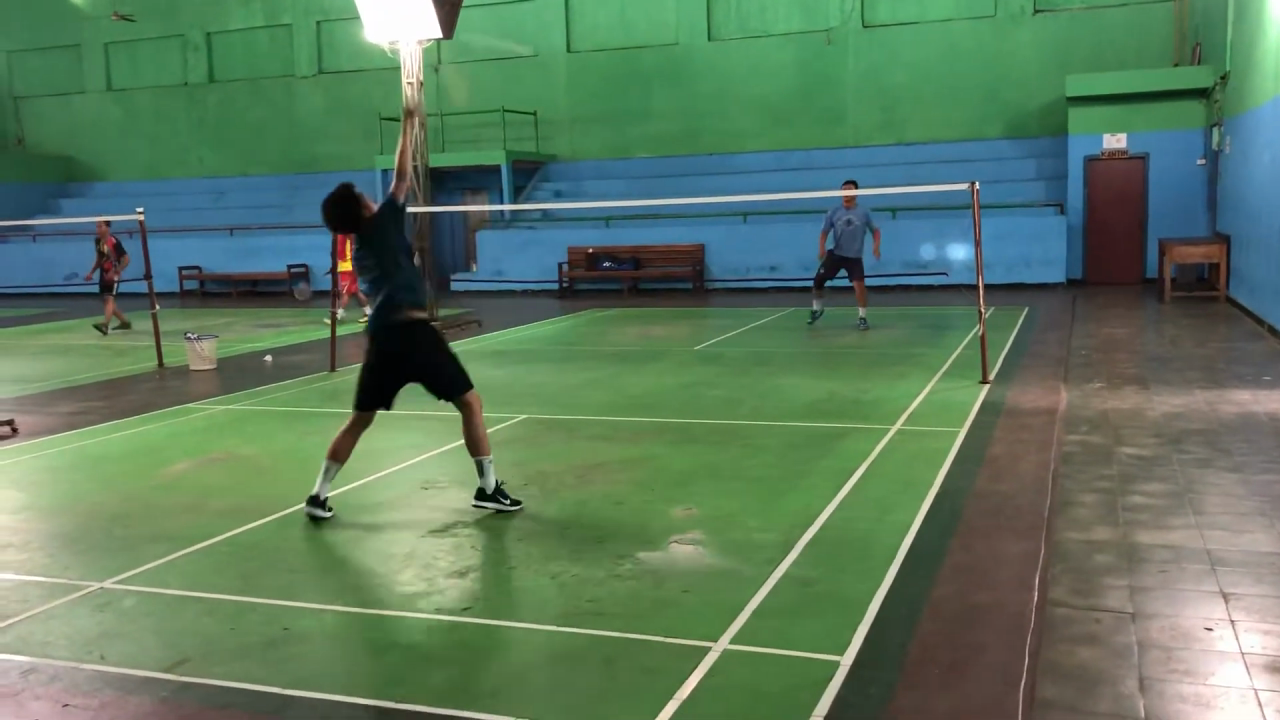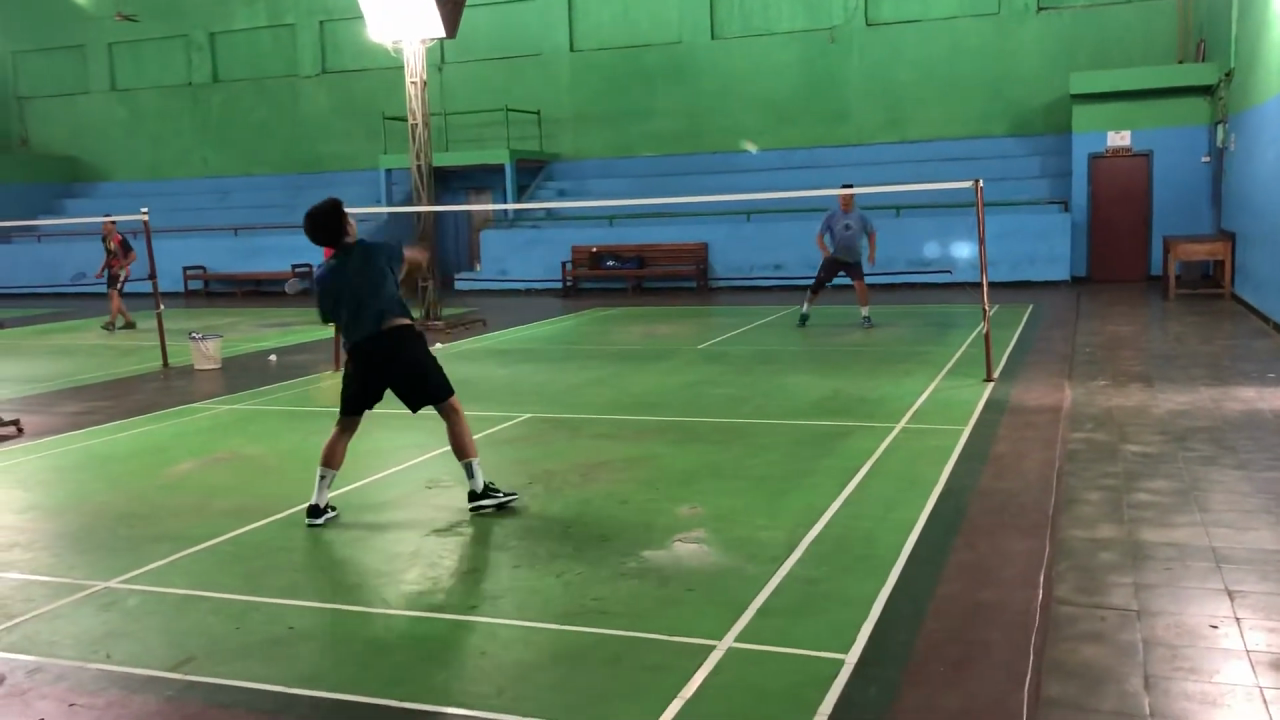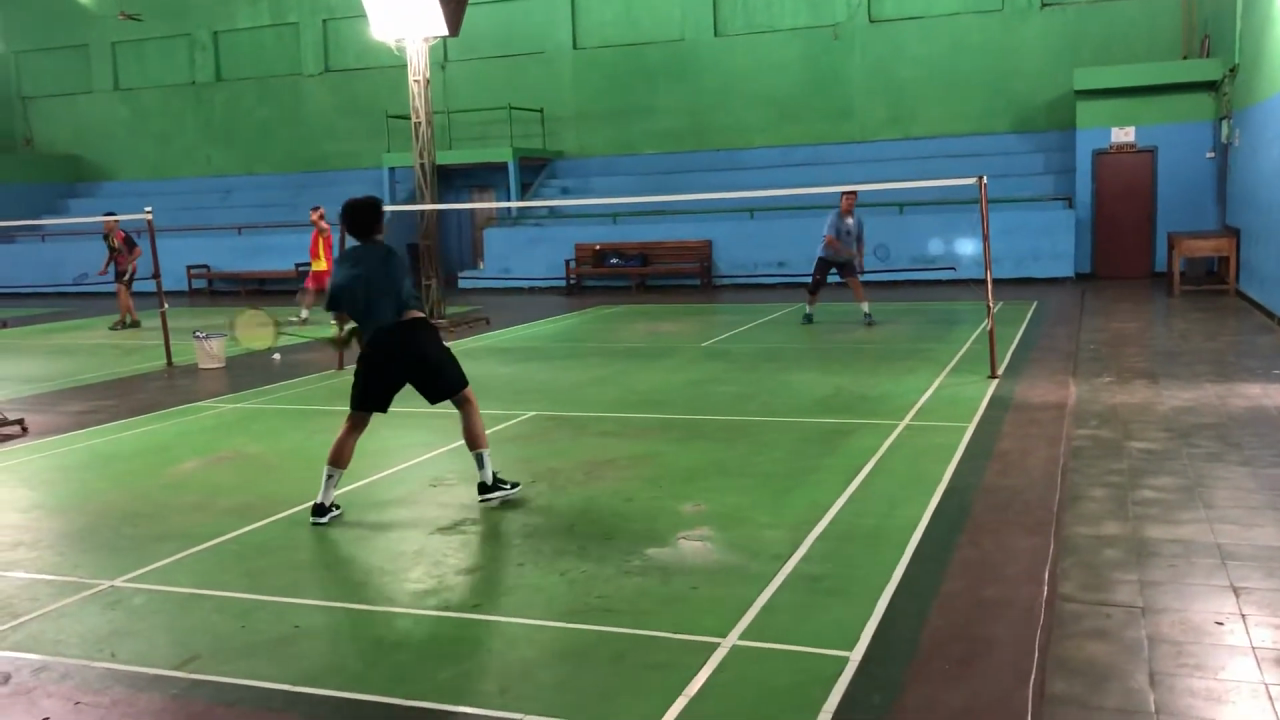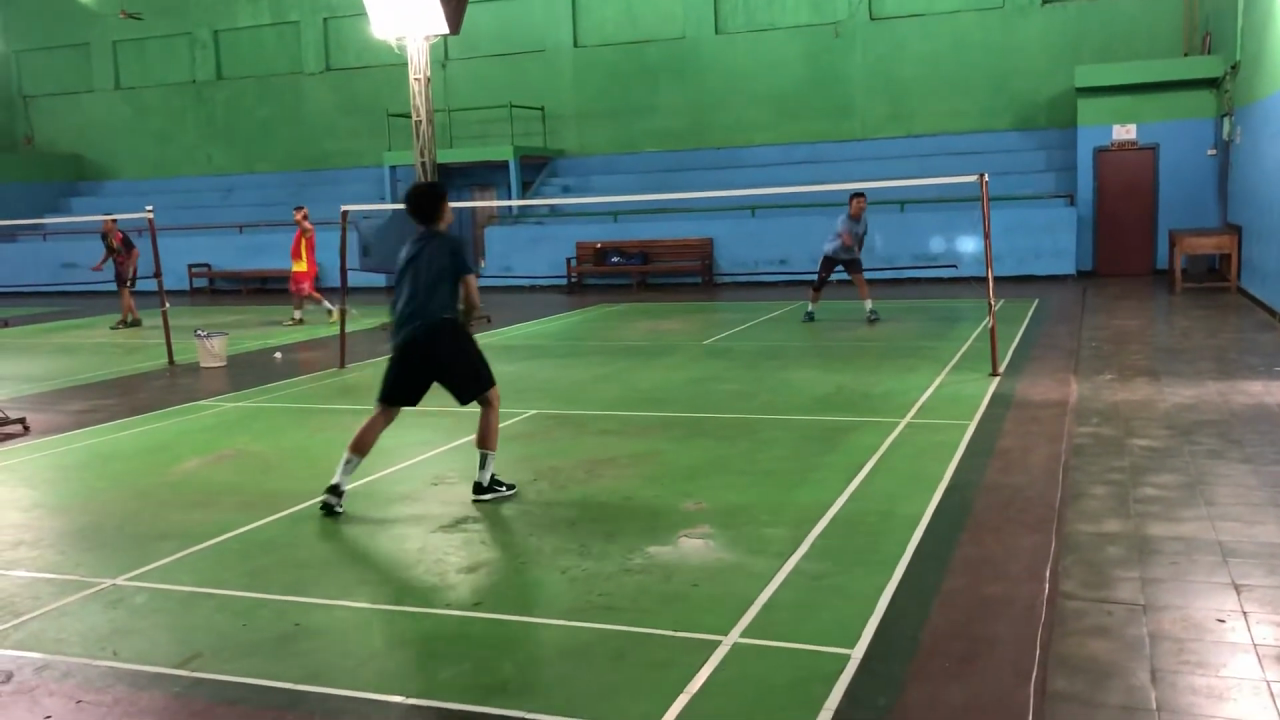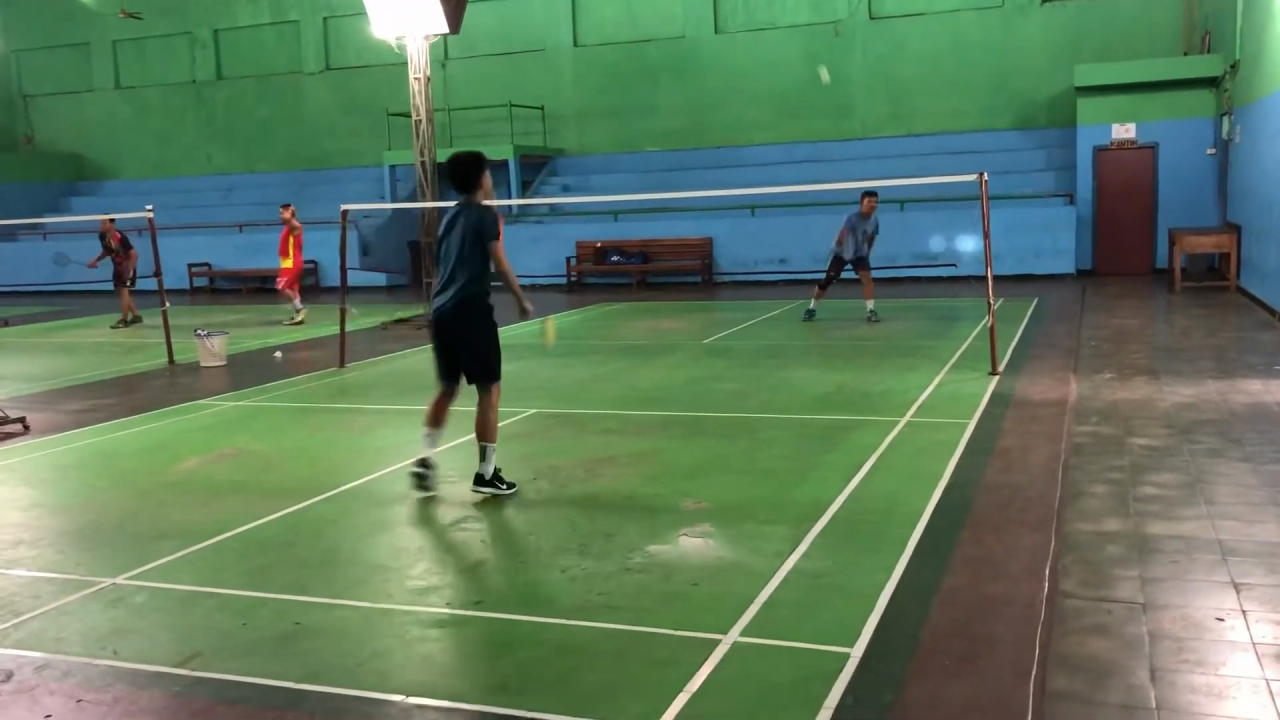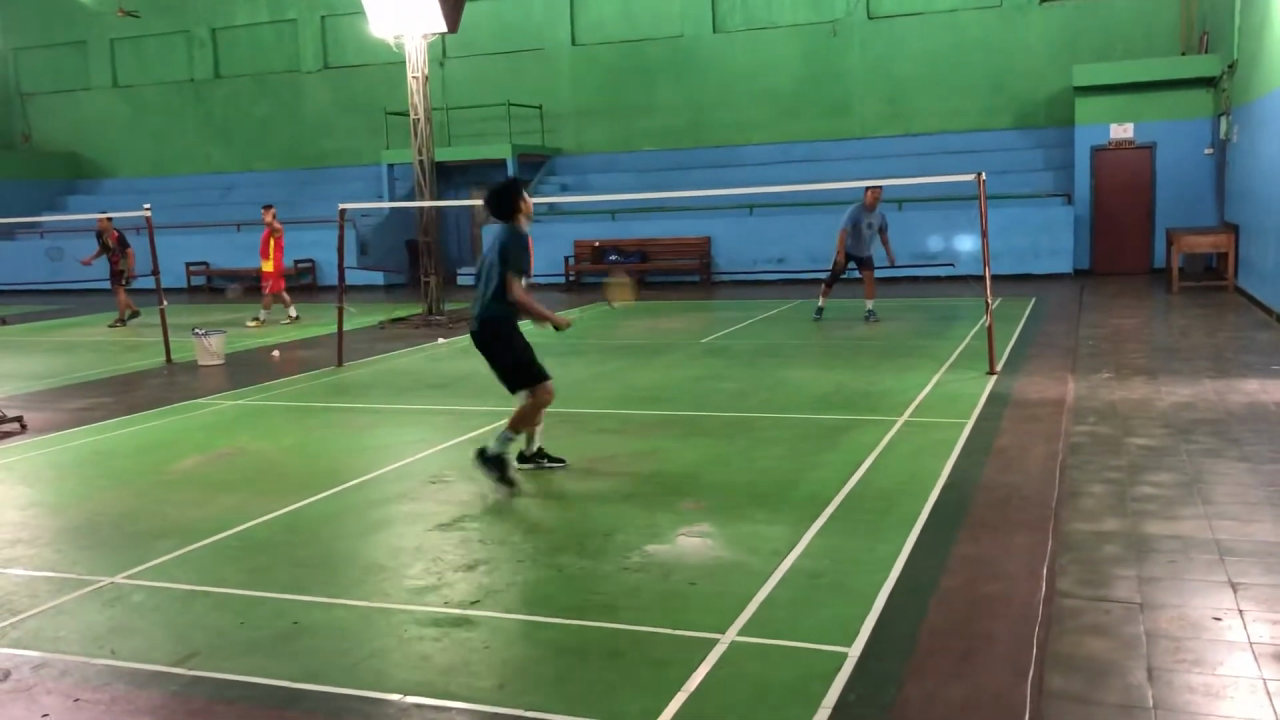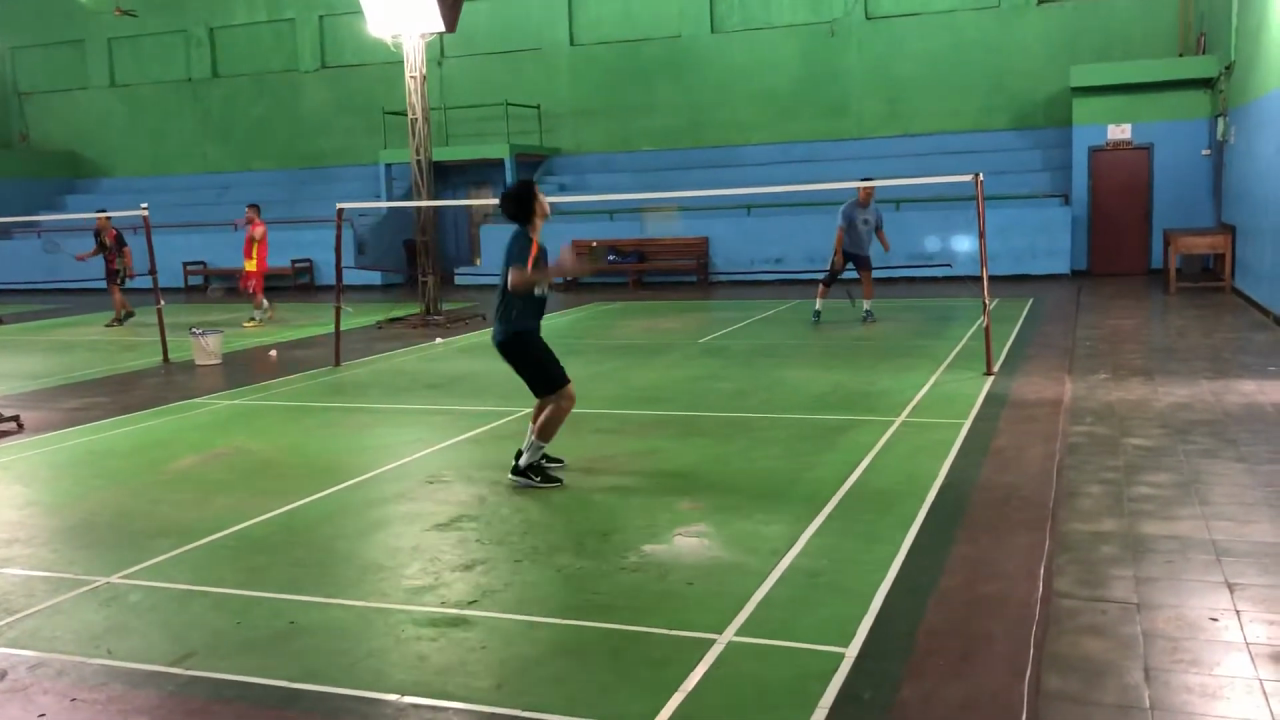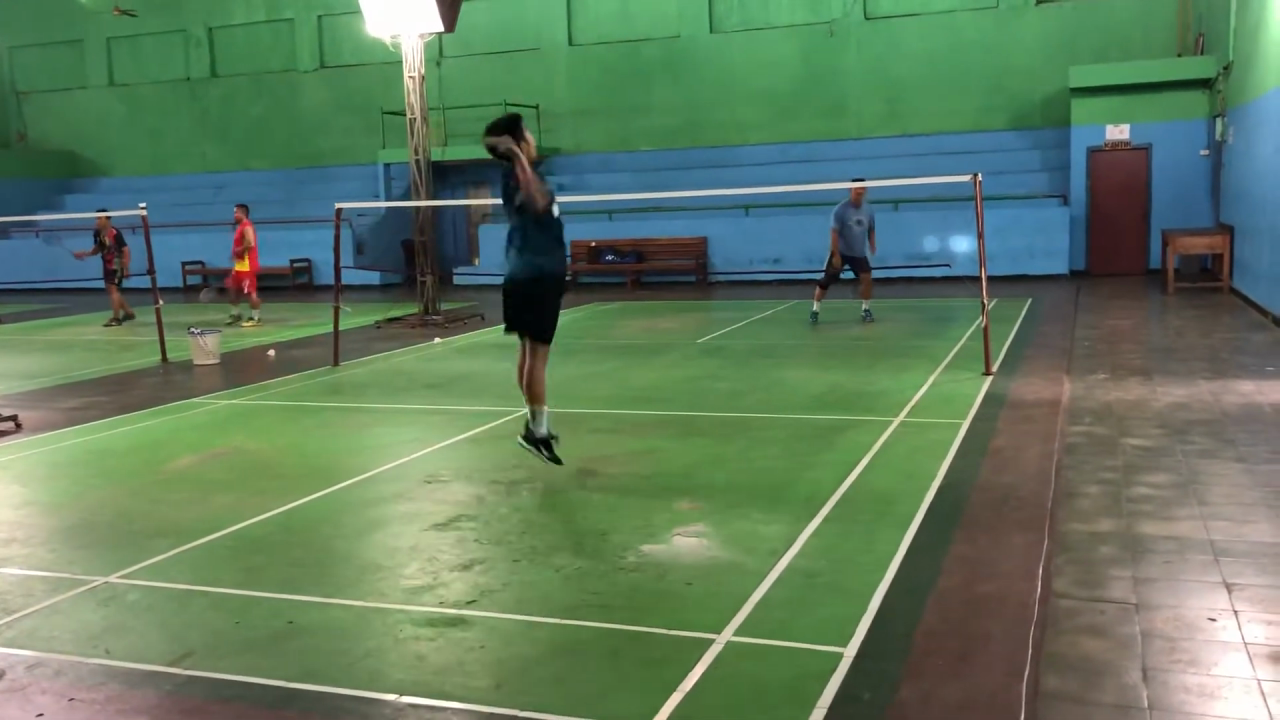
dt=0.2s
person 1, frame 1
left shoulder: (360, 250)
right shoulder: (384, 224)
right elbow: (402, 175)
right wrist: (407, 125)
left hip: (382, 337)
right hip: (416, 329)
left knee: (359, 421)
right knee: (470, 405)
left ankle: (319, 495)
right ankle: (488, 488)
person 1, frame 2
left shoulder: (323, 277)
right shoulder: (372, 250)
right elbow: (416, 257)
right wrist: (405, 265)
left hip: (362, 349)
right hip: (401, 338)
left knee: (345, 426)
right knee: (451, 409)
left ankle: (317, 504)
right ankle: (479, 488)
person 1, frame 3
left shoulder: (341, 266)
right shoulder: (391, 255)
left elbow: (342, 314)
left hip: (375, 345)
right hip: (412, 333)
left knee: (355, 423)
right knee: (467, 400)
left ankle: (323, 502)
right ankle: (487, 481)
person 1, frame 4
left shoulder: (409, 250)
right shoulder: (454, 244)
right elbow: (470, 298)
right wrist: (465, 325)
left hip: (406, 340)
right hip: (444, 333)
left knee: (384, 415)
right knee: (490, 399)
left ankle: (336, 487)
right ankle: (486, 482)
person 1, frame 5
left shoulder: (451, 218)
right shoulder: (486, 215)
right elbow: (500, 266)
right wrist: (522, 301)
left hip: (442, 312)
right hip: (471, 310)
left knee: (446, 390)
right knee: (489, 391)
left ankle: (426, 458)
right ankle: (485, 475)
person 1, frame 6
left shoulder: (502, 237)
right shoulder: (516, 240)
right elbow: (516, 293)
right wrist: (551, 317)
left hip: (492, 324)
right hip: (494, 327)
left knee: (539, 386)
right knee: (541, 392)
left ankle: (530, 448)
right ankle: (495, 452)
person 1, frame 7
left shoulder: (527, 239)
right shoulder: (526, 242)
right elbow: (515, 284)
right wrist: (556, 271)
left hip: (515, 334)
right hip: (517, 336)
left knee: (550, 394)
right knee: (564, 396)
left ankle: (530, 451)
right ankle: (527, 465)
person 1, frame 8
left shoulder: (513, 175)
right shoulder: (522, 173)
right elbow: (538, 202)
right wrist: (519, 155)
left hip: (518, 275)
right hip: (543, 275)
left knee: (528, 352)
right knee: (537, 354)
left ankle: (535, 425)
right ankle: (537, 433)
